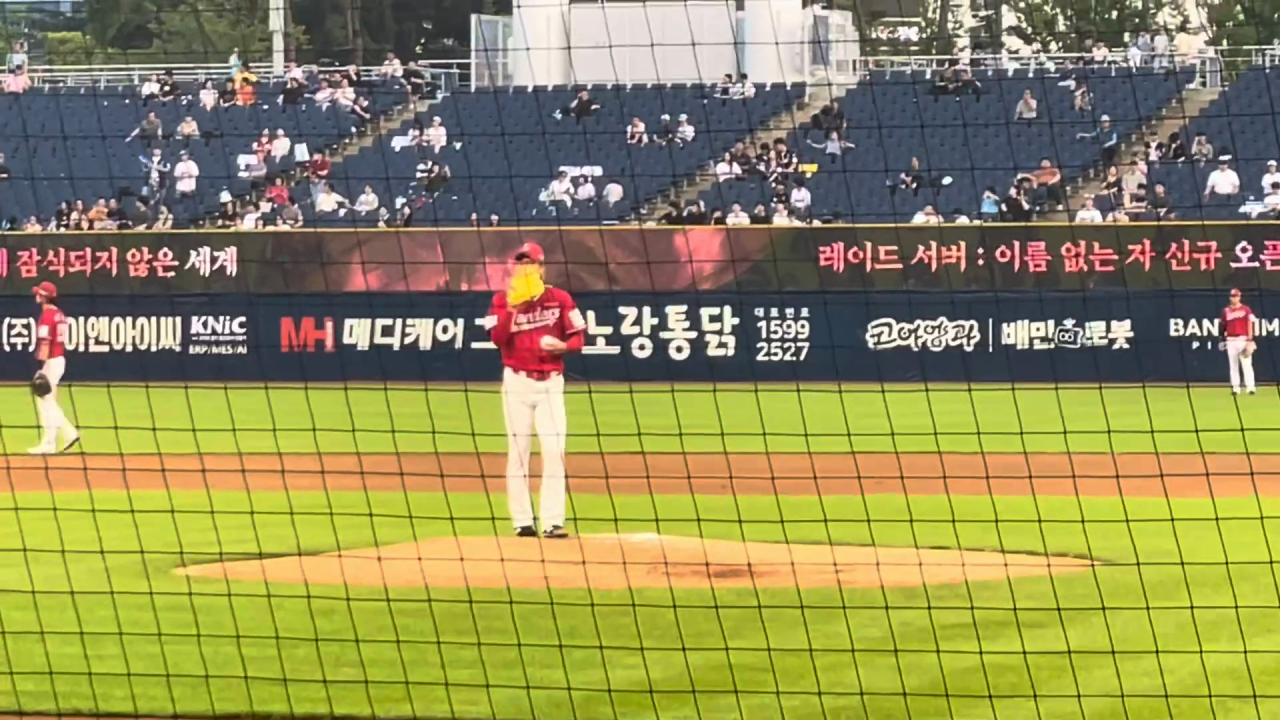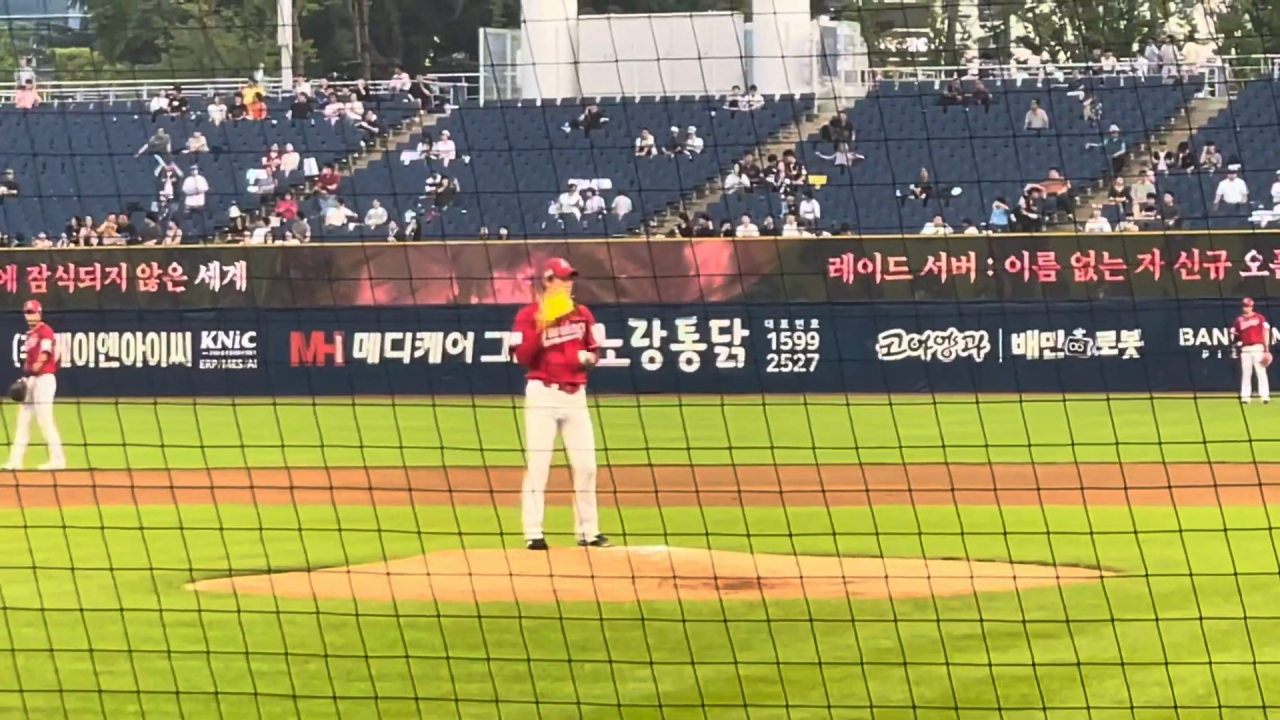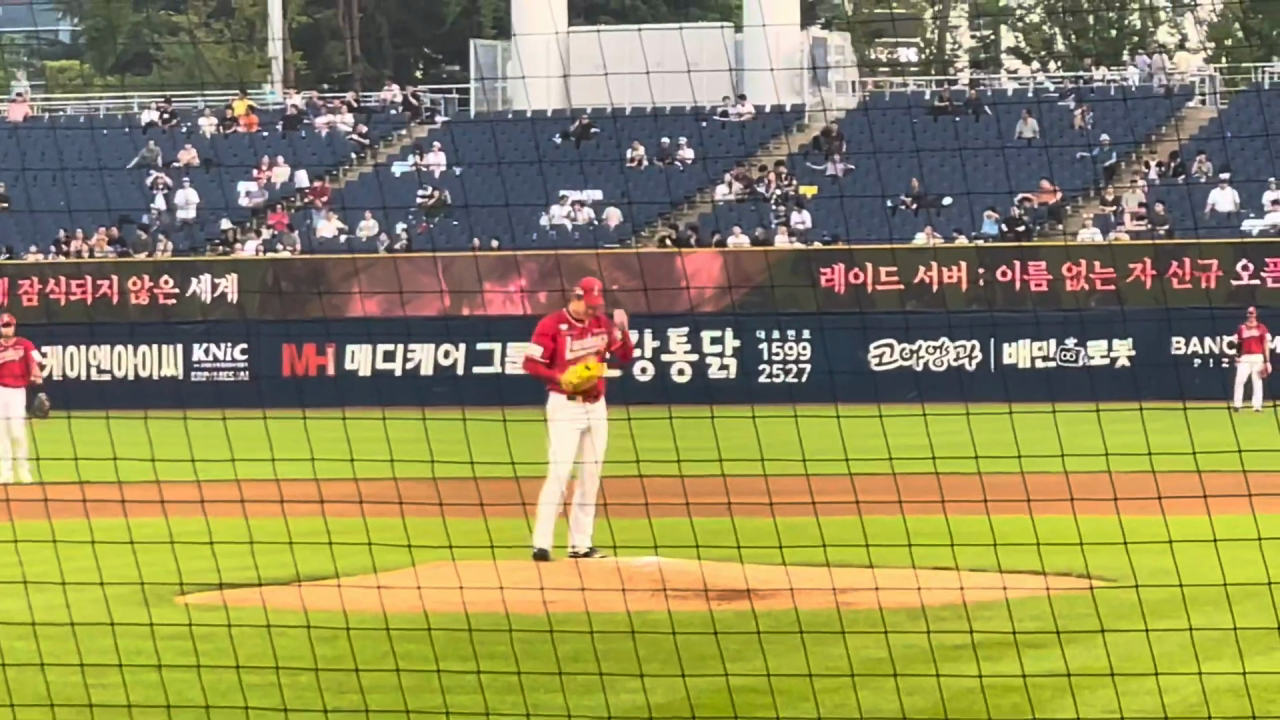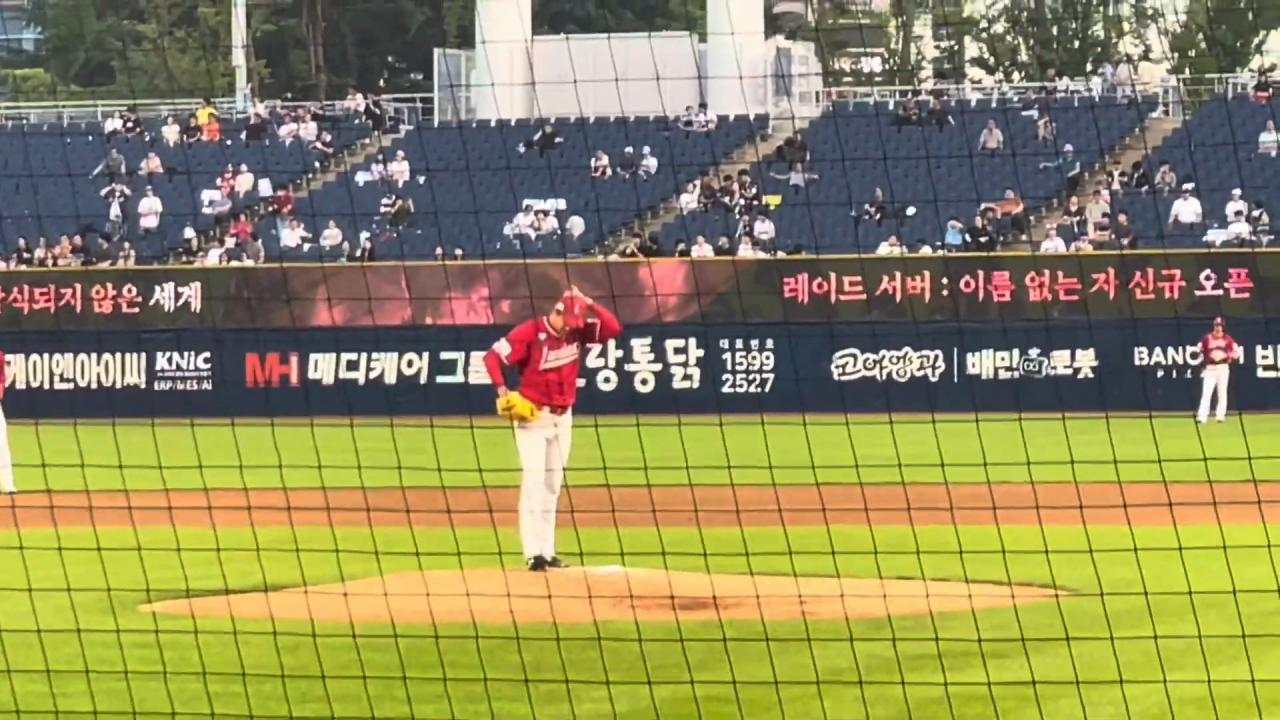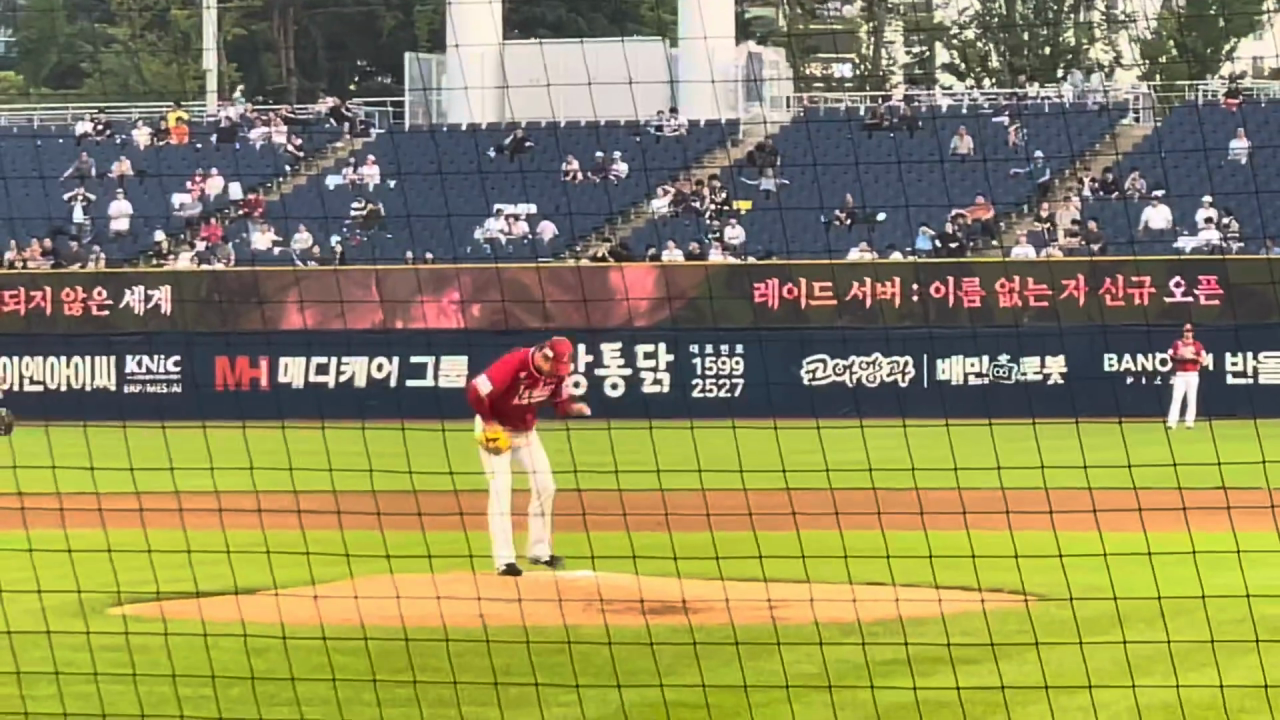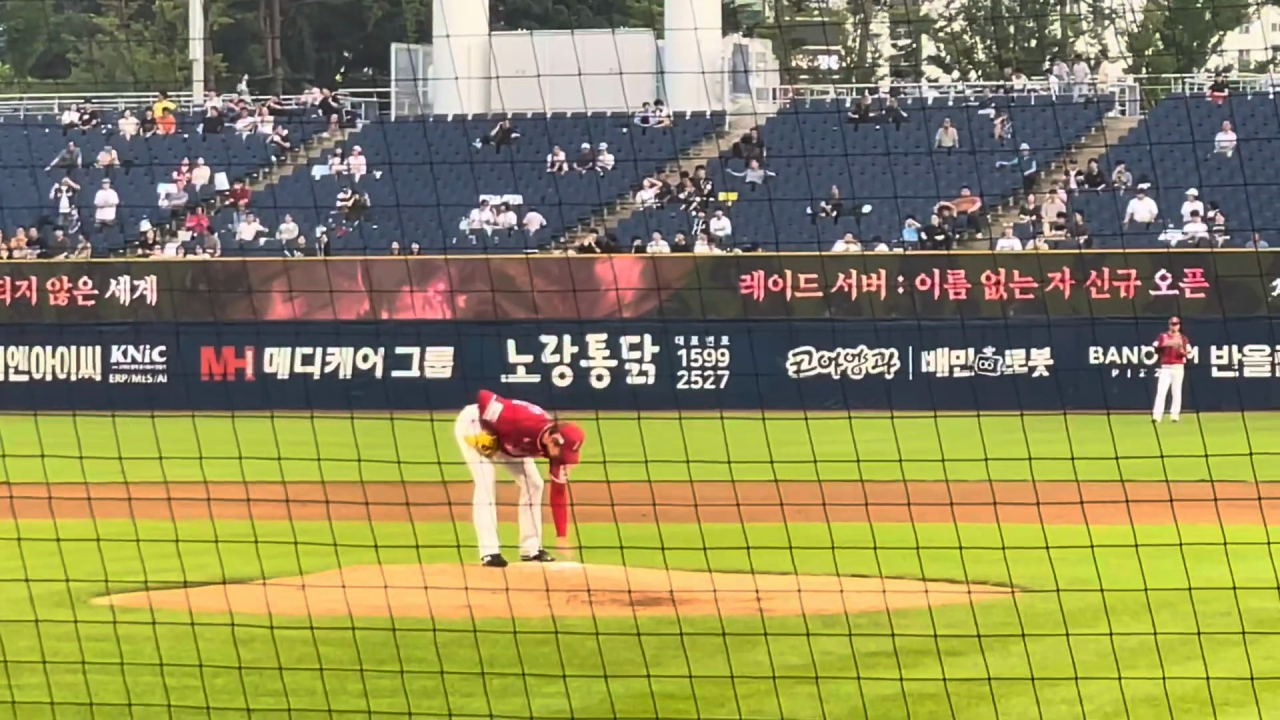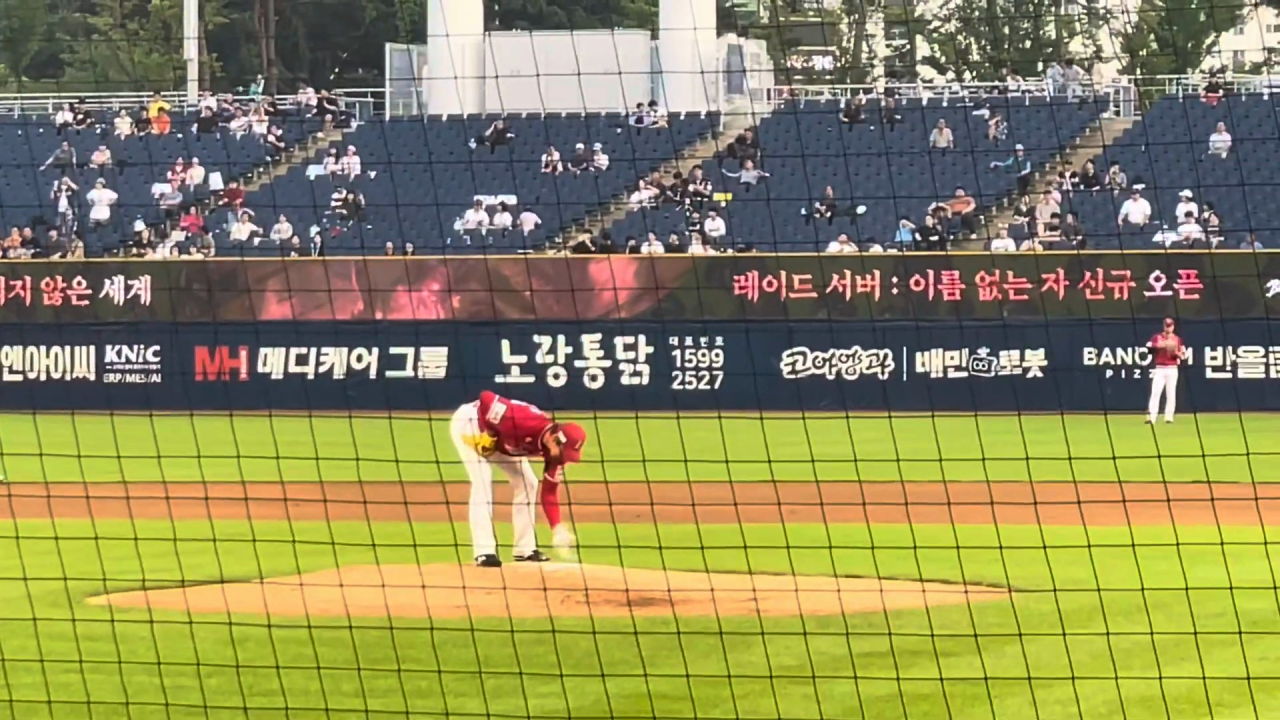
dt=0.5s
person 1, frame 1
left shoulder: (560, 298)
right shoulder: (502, 300)
left elbow: (578, 338)
right elbow: (498, 339)
left wrist: (563, 346)
right wrist: (512, 307)
left hip: (551, 382)
right hip: (517, 382)
left knee: (554, 451)
right knee: (518, 452)
left ankle: (552, 522)
right ankle: (522, 521)
person 1, frame 2
left shoulder: (582, 313)
right shoulder: (528, 314)
left elbow: (595, 351)
right elbow: (521, 356)
left wrist: (591, 356)
right wrist: (541, 329)
left hip: (576, 396)
right hip: (542, 395)
left knee: (586, 466)
right knee: (538, 465)
left ankle: (587, 532)
right ankle: (533, 533)
person 1, frame 3
left shoulder: (603, 324)
right shoulder: (551, 324)
left elbow: (625, 357)
right elbow: (531, 365)
left wrist: (623, 332)
right wrist: (561, 376)
left hip: (596, 406)
right hip: (564, 406)
left knee: (591, 476)
right knee: (559, 473)
left ankle: (580, 543)
right ankle: (541, 543)
person 1, frame 4
left shoulder: (579, 330)
right shoulder: (530, 331)
left elbow: (614, 329)
right elbow: (492, 357)
left wrist: (588, 303)
right wrist: (501, 389)
left hip: (562, 417)
right hip: (532, 415)
left knee: (552, 485)
right knee: (534, 481)
left ankle: (545, 551)
right ankle: (533, 553)
person 1, frame 5
left shoulder: (557, 370)
right shoulder: (513, 363)
left elbow: (560, 404)
right elbow: (474, 390)
left wrist: (574, 408)
right wrist: (488, 422)
left hip: (526, 431)
right hip: (497, 431)
left knee: (545, 486)
right knee: (501, 489)
left ankle: (540, 551)
right ankle: (504, 560)
person 1, frame 6
left shoulder: (557, 449)
right shoulder: (523, 423)
left elbow: (559, 492)
right elbow: (483, 396)
left wrist: (562, 537)
right wrist: (486, 432)
left hip: (504, 439)
right hip: (473, 425)
left knee: (533, 485)
right knee: (486, 484)
left ankle: (531, 549)
right ankle: (489, 552)
person 1, frame 7
left shoulder: (555, 450)
right shoulder: (524, 423)
left elbow: (549, 491)
right elbow: (485, 397)
left wrist: (558, 529)
right wrist: (486, 434)
left hip: (500, 435)
right hip: (468, 422)
left knee: (528, 484)
right knee: (482, 483)
left ankle: (525, 549)
right ankle: (484, 552)
